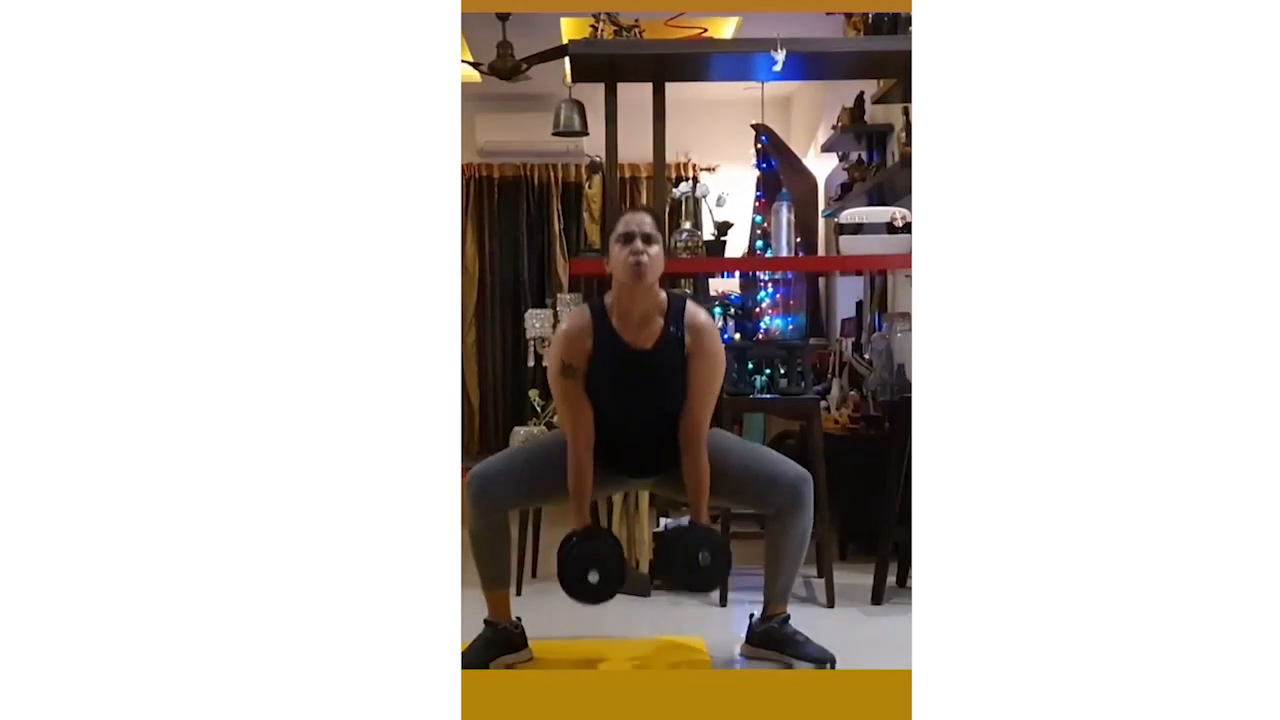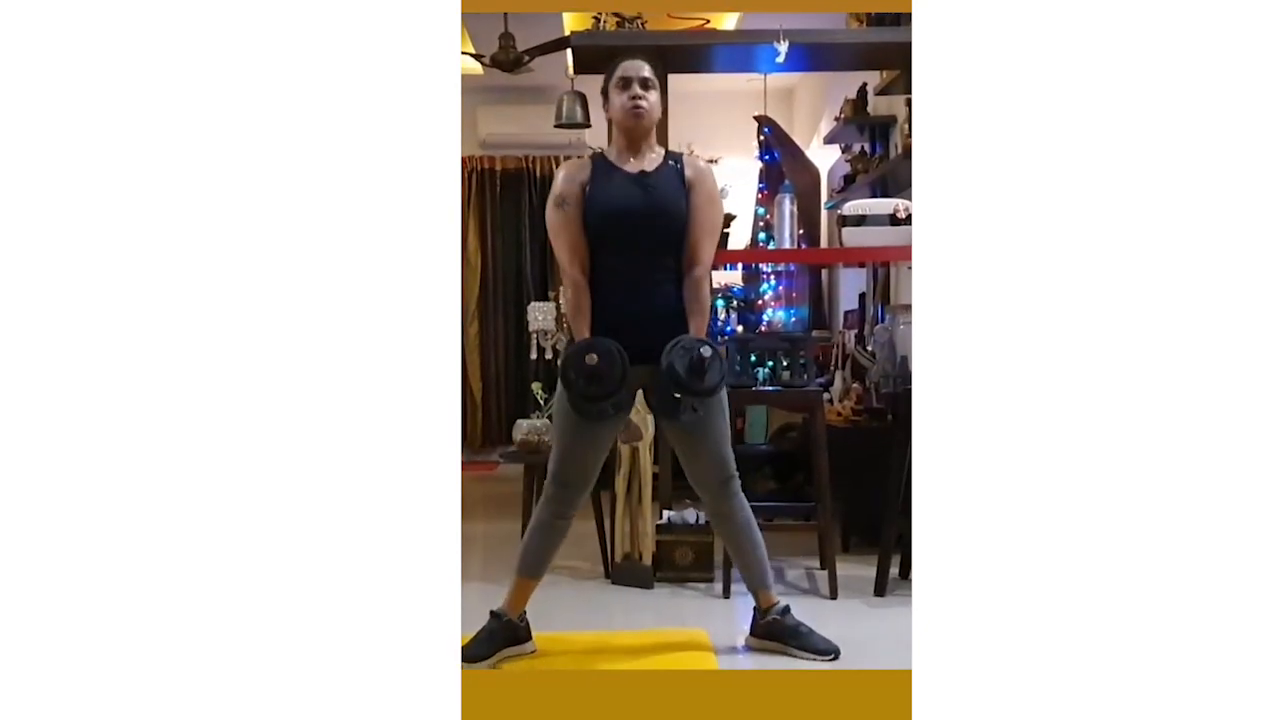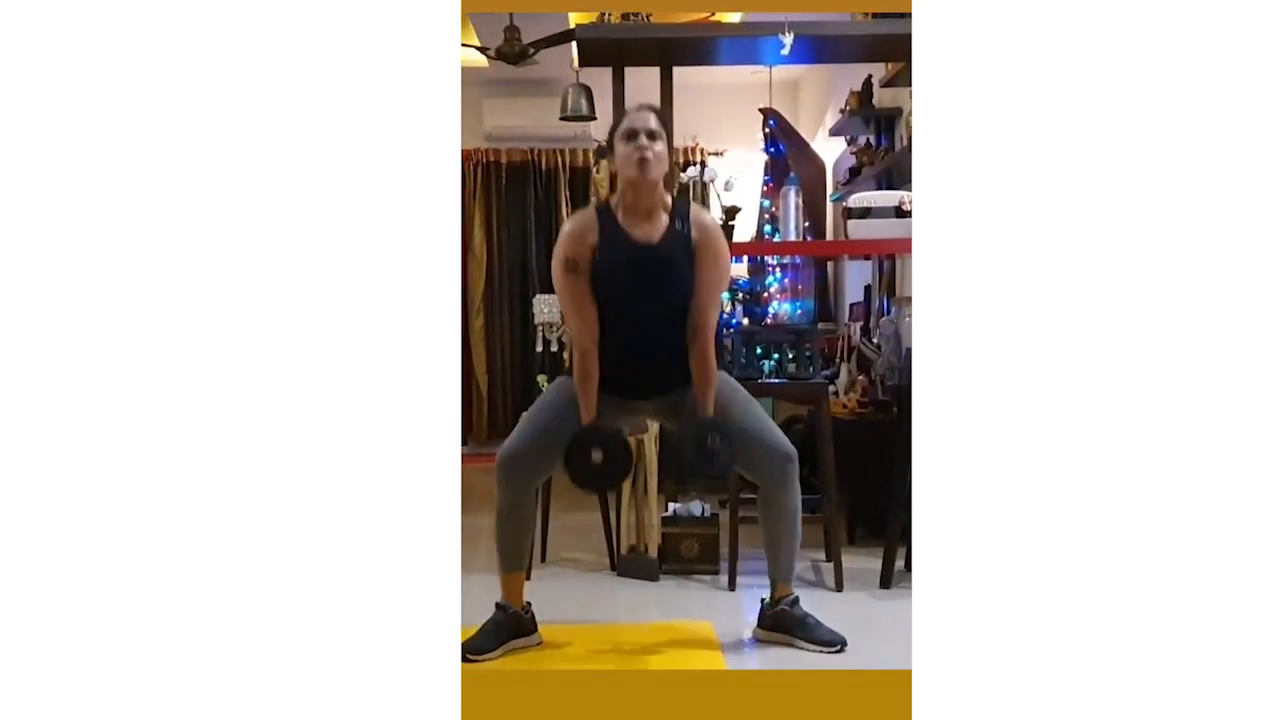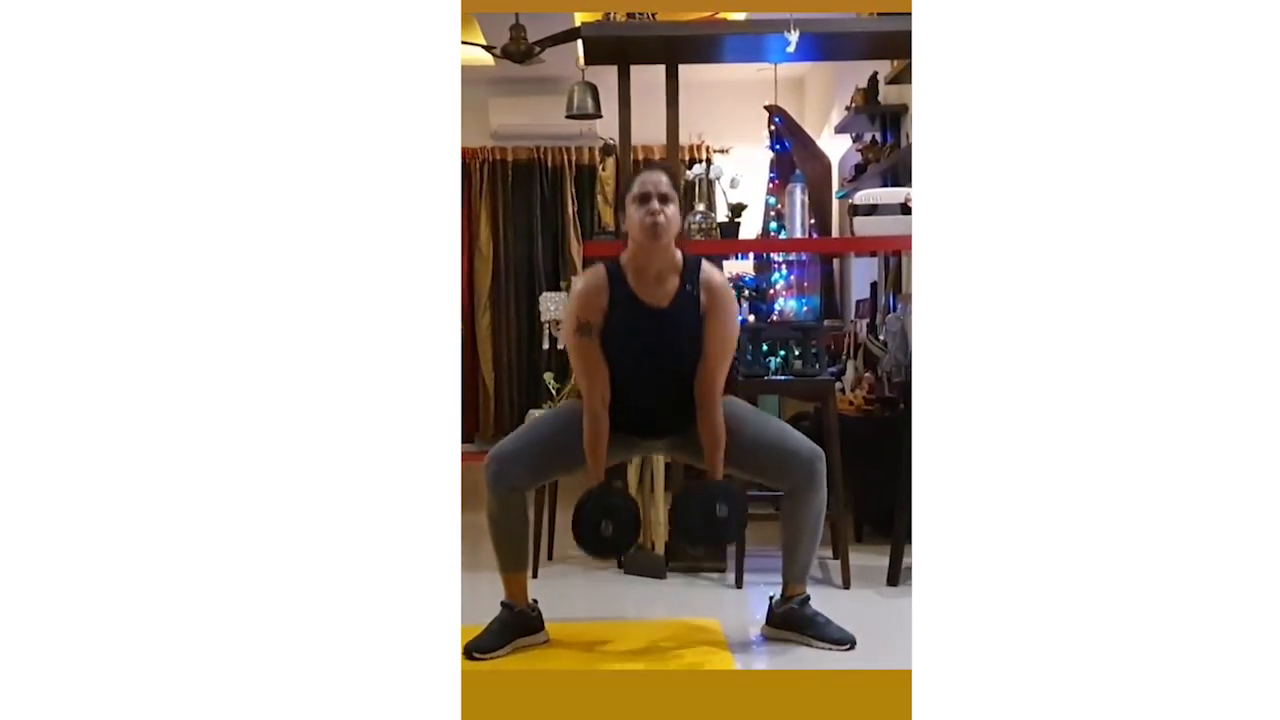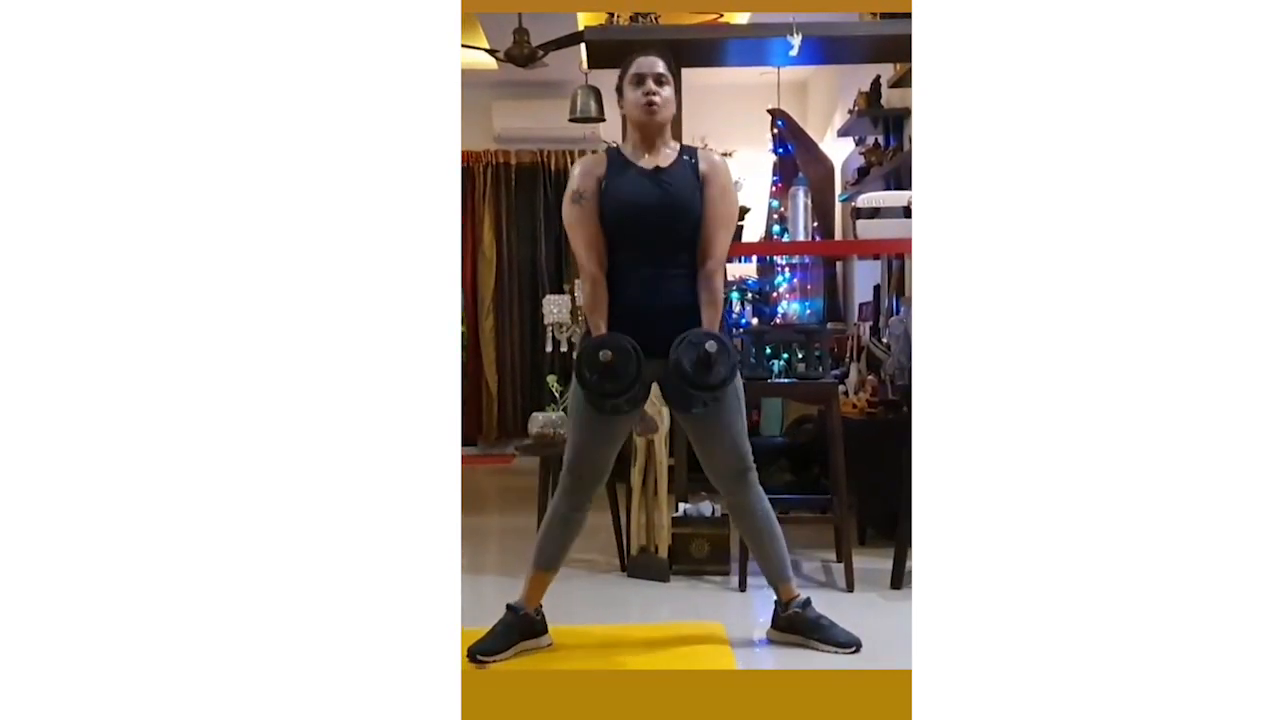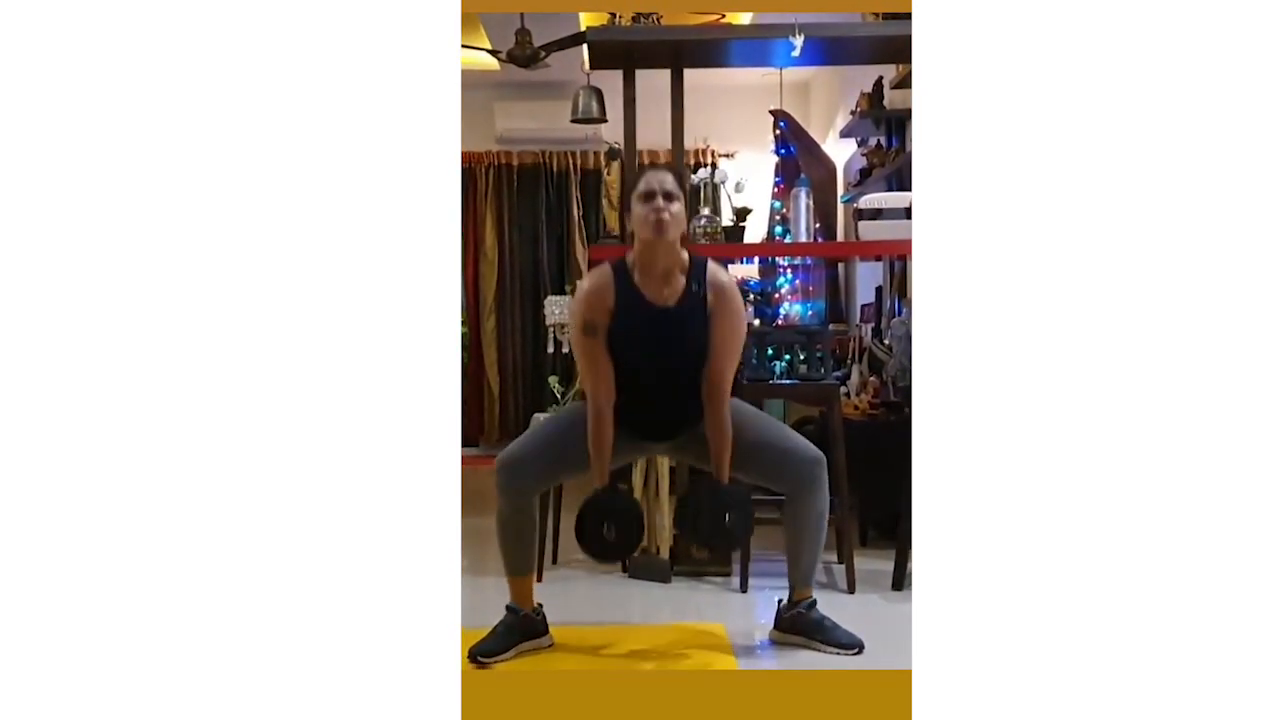
dt=0.7s
person 1, frame 1
left shoulder: (697, 327)
right shoulder: (577, 332)
left elbow: (695, 433)
right elbow: (579, 442)
left wrist: (699, 523)
right wrist: (582, 529)
left hip: (673, 454)
right hip: (603, 456)
left knee: (795, 487)
right knee: (483, 487)
left ankle: (772, 626)
right ankle: (502, 631)
person 1, frame 2
left shoulder: (693, 174)
right shoulder: (576, 177)
left elbow: (698, 270)
right elbow: (574, 275)
left hip: (676, 349)
left knee: (721, 483)
right knee: (563, 488)
left ankle: (771, 616)
right ankle: (510, 621)
person 1, frame 3
left shoulder: (701, 230)
right shoulder: (582, 234)
left elbow: (702, 336)
right elbow: (585, 344)
left wrist: (704, 421)
right wrist: (587, 429)
left hip: (681, 382)
right hip: (608, 383)
left knee: (779, 461)
right knee: (514, 464)
left ankle: (781, 609)
right ankle: (514, 616)
person 1, frame 4
left shoulder: (712, 288)
right shoulder: (593, 291)
left elbow: (710, 396)
right elbow: (595, 403)
left wrist: (716, 484)
right wrist: (596, 487)
left hip: (688, 419)
right hip: (618, 419)
left knee: (807, 464)
right knee: (502, 469)
left ankle: (790, 606)
right ankle: (520, 613)
person 1, frame 5
left shoulder: (707, 168)
right shoulder: (592, 172)
left elbow: (713, 264)
right elbow: (592, 269)
right wrist: (601, 345)
right hip: (618, 344)
left knee: (737, 476)
right knee: (579, 482)
left ankle: (792, 610)
right ankle: (525, 615)
person 1, frame 6
left shoulder: (718, 287)
right shoulder: (599, 291)
left elbow: (717, 392)
right elbow: (600, 401)
left wrist: (720, 483)
right wrist: (600, 488)
left hip: (693, 420)
right hip: (623, 421)
left knee: (808, 468)
right knee: (512, 472)
left ankle: (798, 610)
right ankle: (524, 616)
